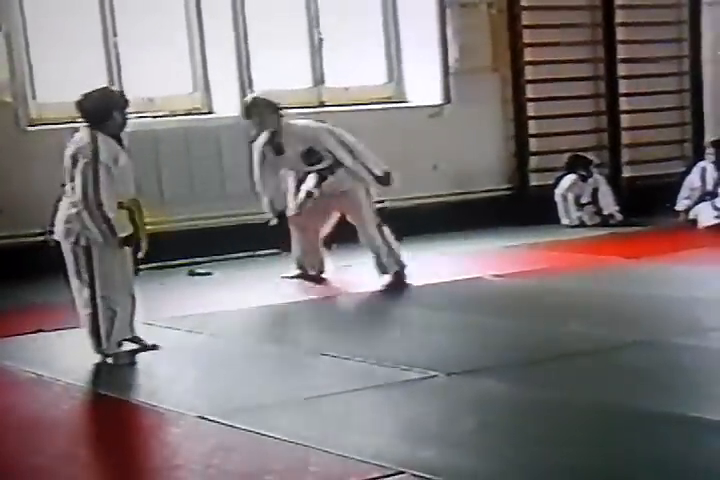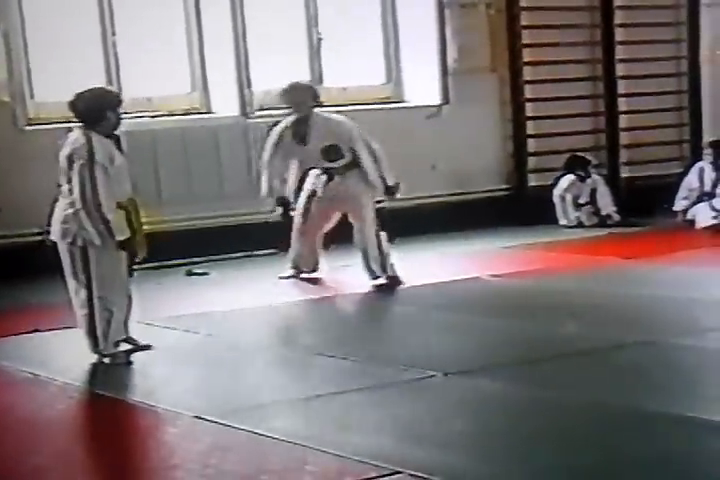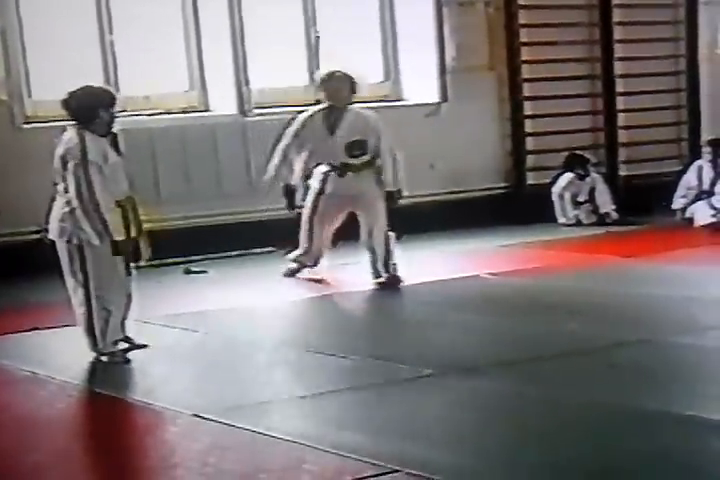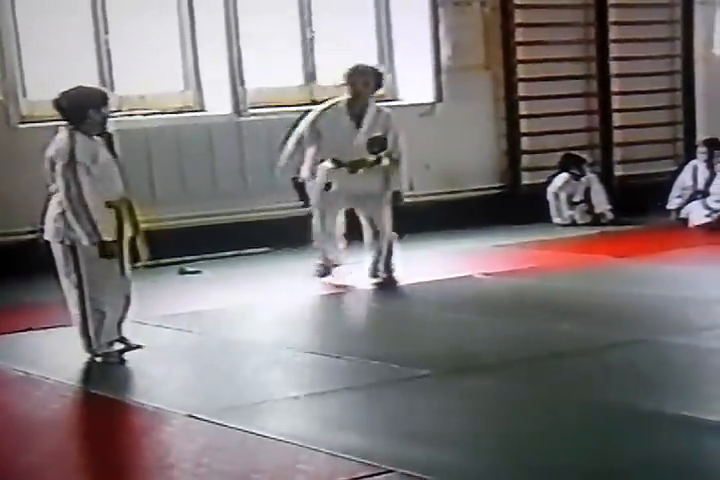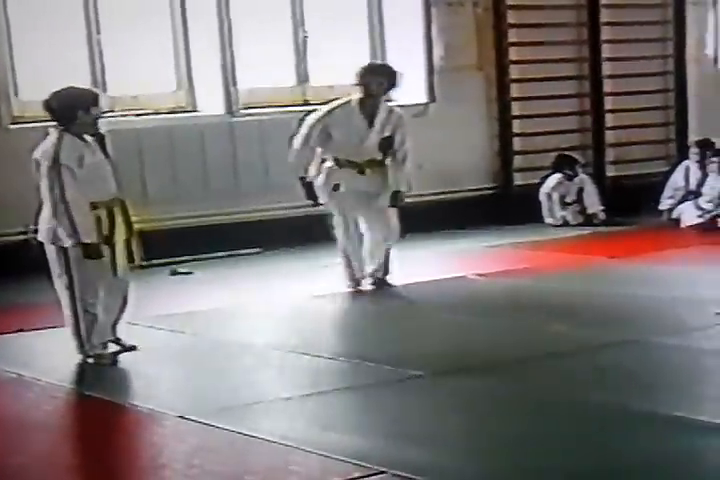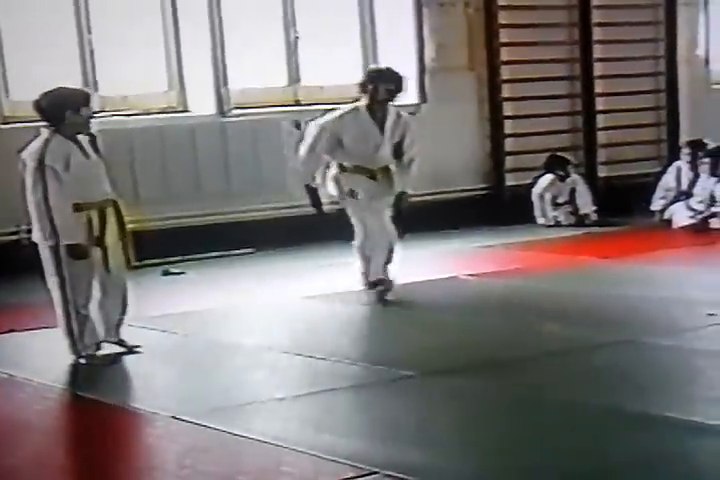
dt=0.1s
person 1, frame 1
left shoulder: (102, 141)
right shoulder: (91, 148)
right elbow: (93, 199)
left wrist: (125, 229)
right wrist: (121, 232)
left hip: (110, 226)
right hip: (90, 229)
left knee: (121, 285)
right knee: (102, 291)
left ankle: (125, 334)
right ankle: (108, 348)
person 1, frame 2
left shoulder: (95, 141)
right shoulder: (85, 148)
right elbow: (91, 200)
left wrist: (123, 232)
right wrist: (120, 235)
left hip: (107, 226)
right hip: (87, 230)
left knee: (118, 285)
right knee: (99, 290)
left ankle: (119, 335)
right ankle: (105, 347)
person 1, frame 3
left shoulder: (91, 140)
right shoulder: (80, 147)
right elbow: (89, 199)
left wrist: (119, 233)
right wrist: (116, 236)
left hip: (104, 225)
right hip: (84, 229)
left knee: (118, 284)
right knee: (97, 289)
left ankle: (115, 334)
right ankle: (104, 346)
person 1, frame 4
left shoulder: (90, 140)
right shoulder: (68, 148)
right elbow: (78, 200)
left wrist: (110, 233)
right wrist: (103, 238)
left hip: (106, 224)
right hip: (81, 231)
left knee: (119, 283)
right knee: (91, 291)
left ankle: (112, 334)
right ankle: (99, 347)
person 1, frame 5
left shoulder: (85, 141)
right shoulder: (56, 151)
right elbow: (62, 201)
right wrist: (85, 240)
left hip: (99, 225)
right hip: (73, 232)
left knee: (115, 284)
right knee: (83, 292)
left ankle: (107, 335)
right ankle: (91, 348)
person 1, frame 6
left shoulder: (85, 141)
right shoulder: (44, 151)
right elbow: (47, 202)
left wrist: (114, 213)
right wrist: (69, 241)
left hip: (100, 224)
right hip: (68, 231)
left knee: (114, 282)
right knee: (75, 293)
left ankle: (110, 333)
right ankle: (84, 349)
person 2, frame 1
left shoulder: (306, 129)
right shoulder: (263, 147)
left elbow: (345, 144)
right elbow: (267, 179)
left wrist: (378, 172)
right wrist: (278, 208)
left hip: (347, 177)
right hip: (319, 183)
left knee: (366, 221)
right knee: (301, 222)
left ankle: (395, 268)
right ankle: (310, 268)
person 2, frame 2
left shoulder: (334, 123)
right shoulder: (282, 133)
left elbow: (367, 150)
right elbow: (275, 163)
left wrist: (386, 182)
right wrist: (281, 195)
left hip: (352, 180)
right hip: (321, 181)
left knee: (365, 225)
right knee: (303, 222)
left ankle: (385, 273)
right ankle: (303, 266)
person 2, frame 3
left shoulder: (367, 120)
right shoulder: (309, 120)
left elbow: (385, 153)
right elbow: (288, 149)
right wrist: (290, 183)
left hip: (363, 179)
right hip: (330, 177)
left knee: (375, 224)
right knee: (313, 219)
left ankle: (386, 271)
right ankle: (305, 258)
person 2, frame 4
left shoulder: (384, 117)
right shoulder: (328, 113)
left elbow: (395, 154)
right elbow: (304, 141)
left wrist: (395, 187)
right wrist: (301, 176)
left hip: (372, 178)
right hip: (335, 176)
left knee: (380, 226)
right knee: (325, 222)
left ankle: (383, 271)
right ankle: (328, 259)
person 2, frame 5
left shoulder: (394, 117)
right shoulder: (336, 111)
left elbow: (400, 155)
right elbow: (307, 139)
left wrist: (397, 188)
right wrist: (305, 177)
left hip: (374, 178)
right hip: (340, 177)
left knee: (386, 227)
right knee: (348, 226)
left ankle: (377, 272)
right ankle: (355, 273)
person 2, frame 6
left shoulder: (401, 121)
right shoulder: (345, 117)
left elbow: (407, 158)
right elbow: (315, 143)
left wrist: (402, 190)
right wrist: (310, 183)
left hip: (380, 182)
right hip: (351, 181)
left knee: (384, 234)
right knee: (373, 230)
left ankle: (375, 276)
right ankle: (376, 280)
